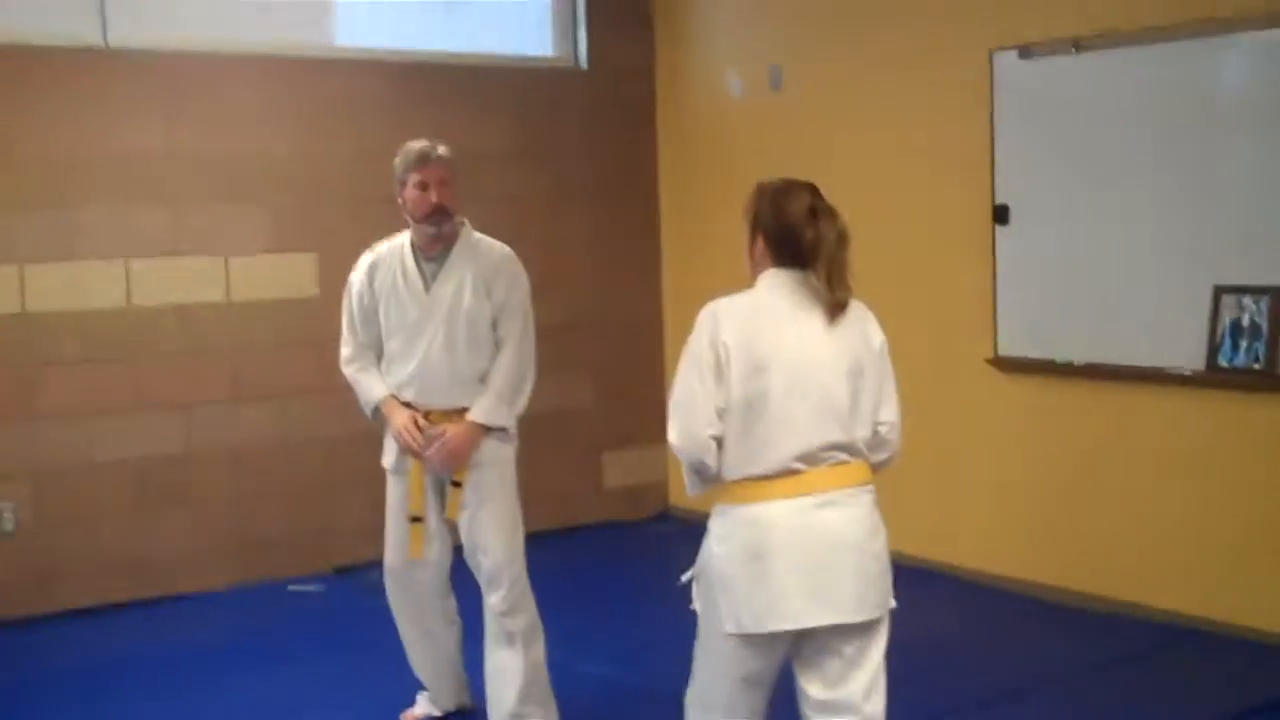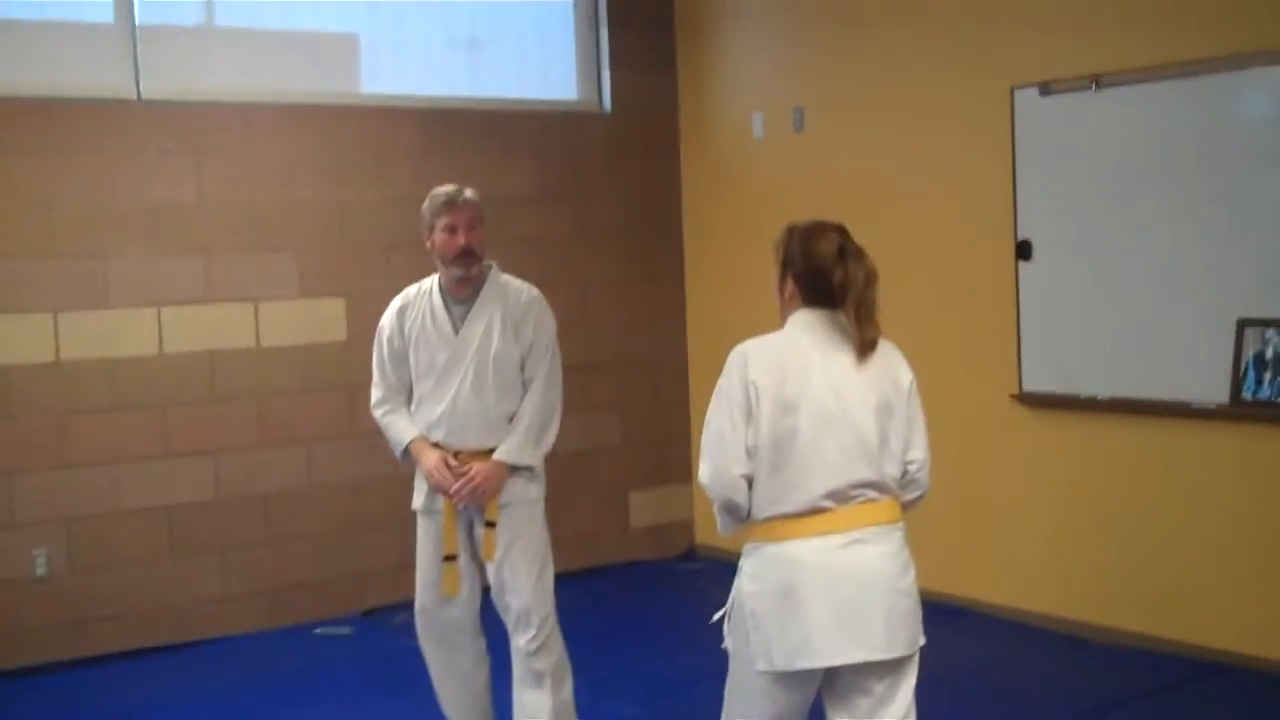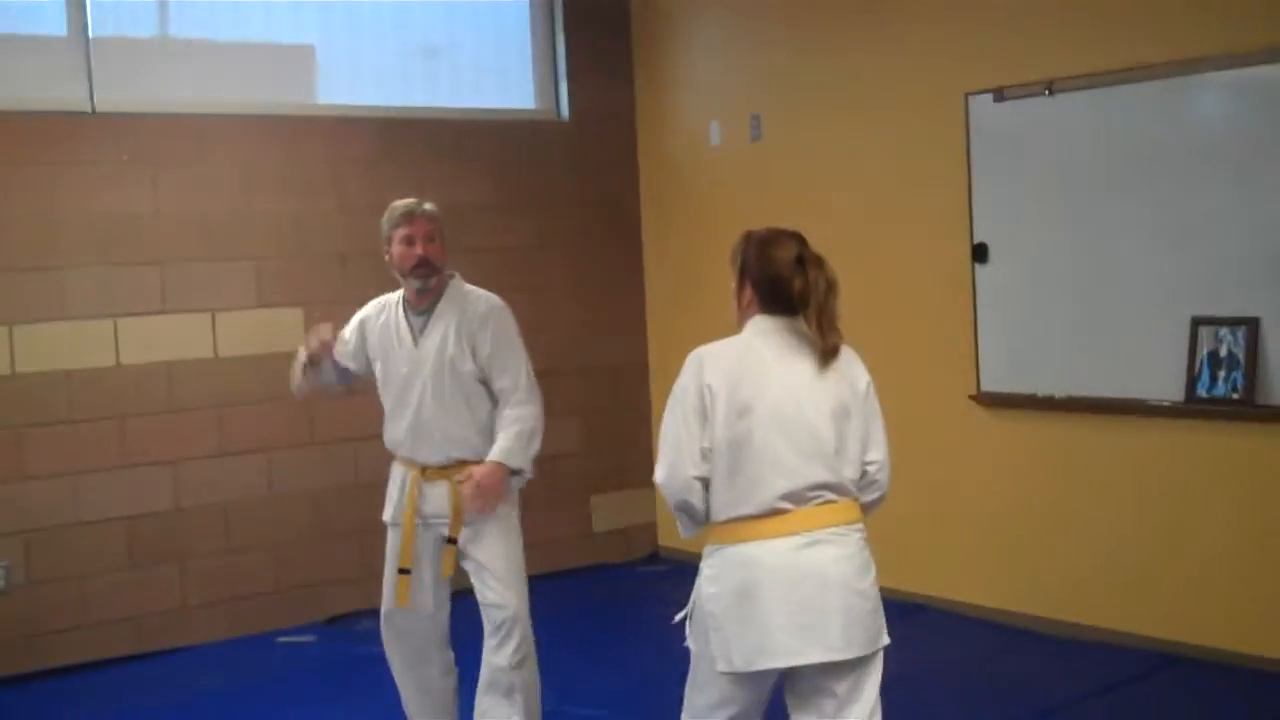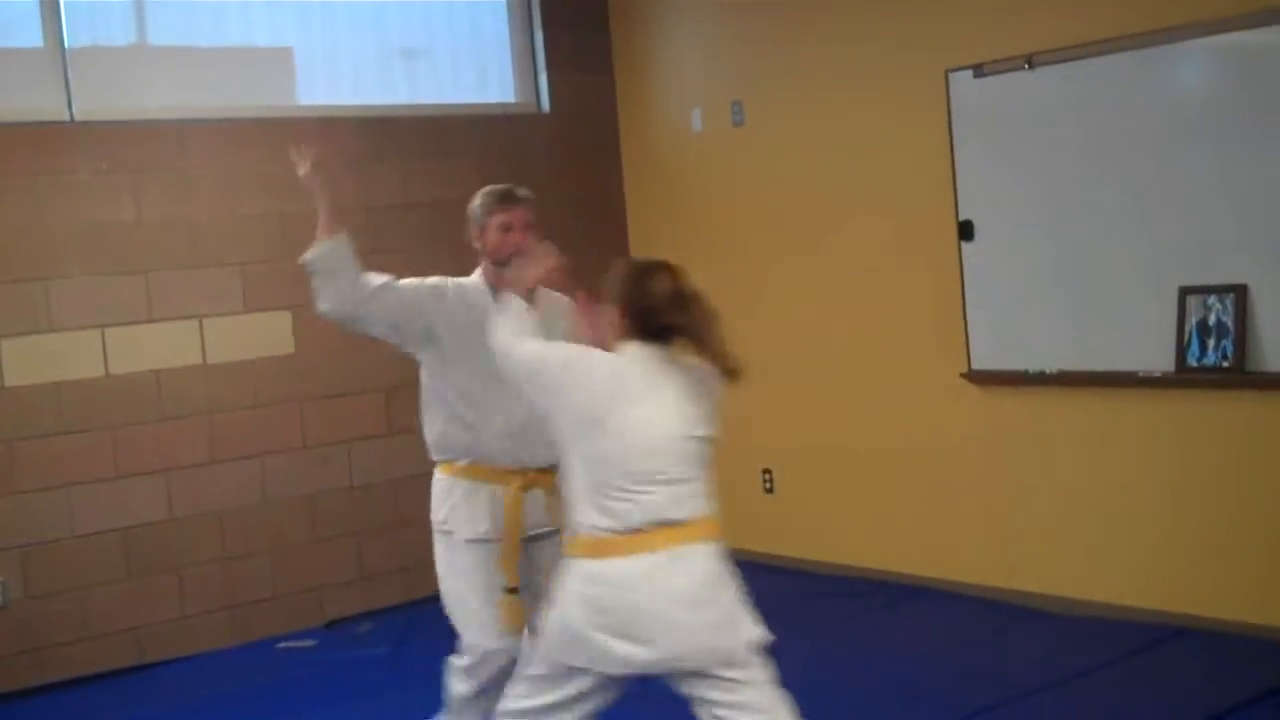
dt=0.5s
person 1, frame 1
left shoulder: (496, 262)
right shoulder: (375, 268)
left elbow: (516, 355)
right elbow: (357, 355)
left wrist: (474, 424)
right wrist: (391, 409)
left hip: (479, 437)
right hip: (410, 437)
left knee: (500, 568)
right knee: (409, 569)
person 1, frame 2
left shoulder: (524, 303)
right shoulder: (404, 311)
left elbow: (543, 397)
right elbow: (386, 399)
left wrist: (500, 464)
right wrist: (421, 450)
left hip: (509, 479)
right hip: (439, 480)
left knee: (529, 611)
right knee: (441, 611)
person 1, frame 3
left shoulder: (484, 311)
right shoulder: (375, 319)
left elbow: (521, 398)
right elbow: (327, 371)
left wrist: (504, 463)
right wrist: (314, 352)
left hip: (480, 489)
right hip: (411, 489)
left knee: (507, 613)
right knee: (406, 620)
person 1, frame 4
left shoulder: (560, 312)
right shoulder: (436, 301)
right elbow: (347, 296)
right wrist: (324, 204)
left hip: (543, 500)
right hip: (471, 502)
right knee: (490, 647)
person 2, frame 1
left shoulder: (725, 320)
right shoulder: (859, 321)
left elbow: (694, 440)
right elbow: (885, 435)
left wrist: (718, 483)
left hip: (757, 535)
right hip: (847, 529)
person 2, frame 2
left shoulder: (754, 360)
right shoulder: (889, 361)
left elbow: (725, 480)
right elbow: (913, 476)
left wrist: (749, 521)
left hip: (787, 575)
right hip: (876, 567)
person 2, frame 3
left shoulder: (711, 365)
right shoulder: (846, 365)
left elbow: (679, 481)
right elbow: (874, 477)
left hip: (747, 571)
right hip: (835, 565)
person 2, frame 4
left shoulder: (581, 374)
right shoulder: (700, 381)
left elbow: (511, 339)
left wrist: (518, 287)
right wrist: (604, 345)
left hip: (604, 584)
right hip: (690, 577)
